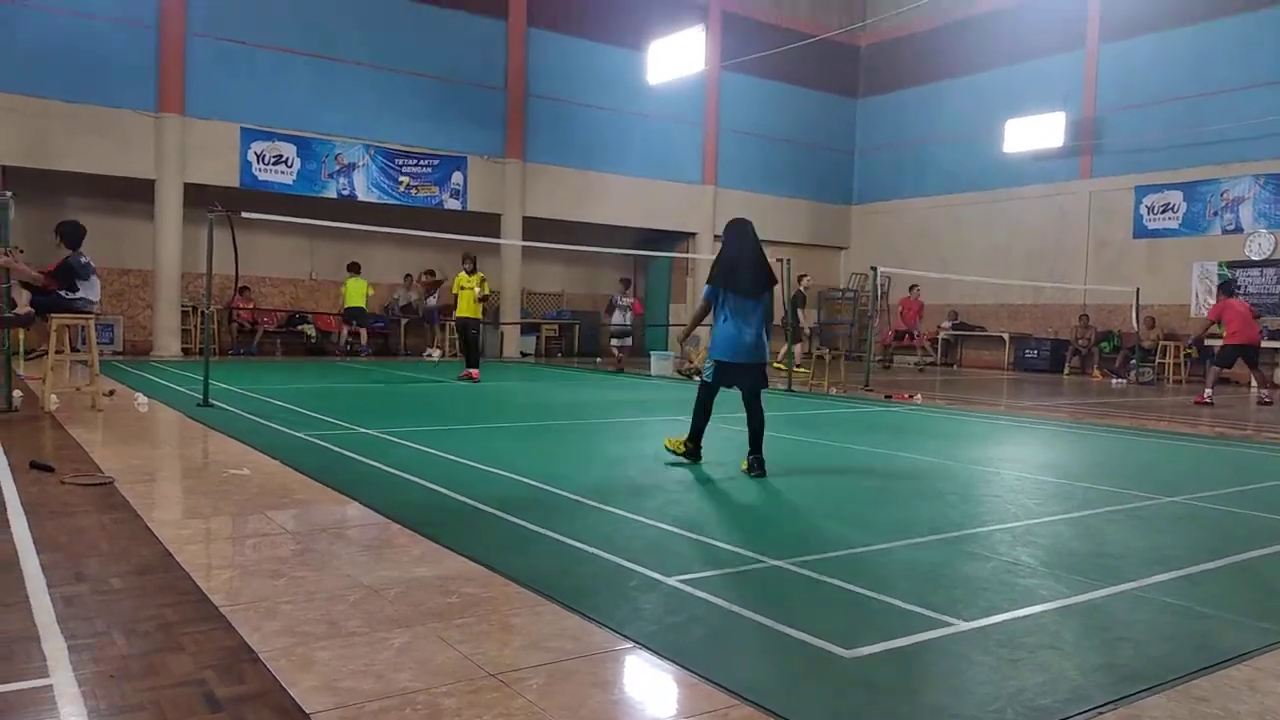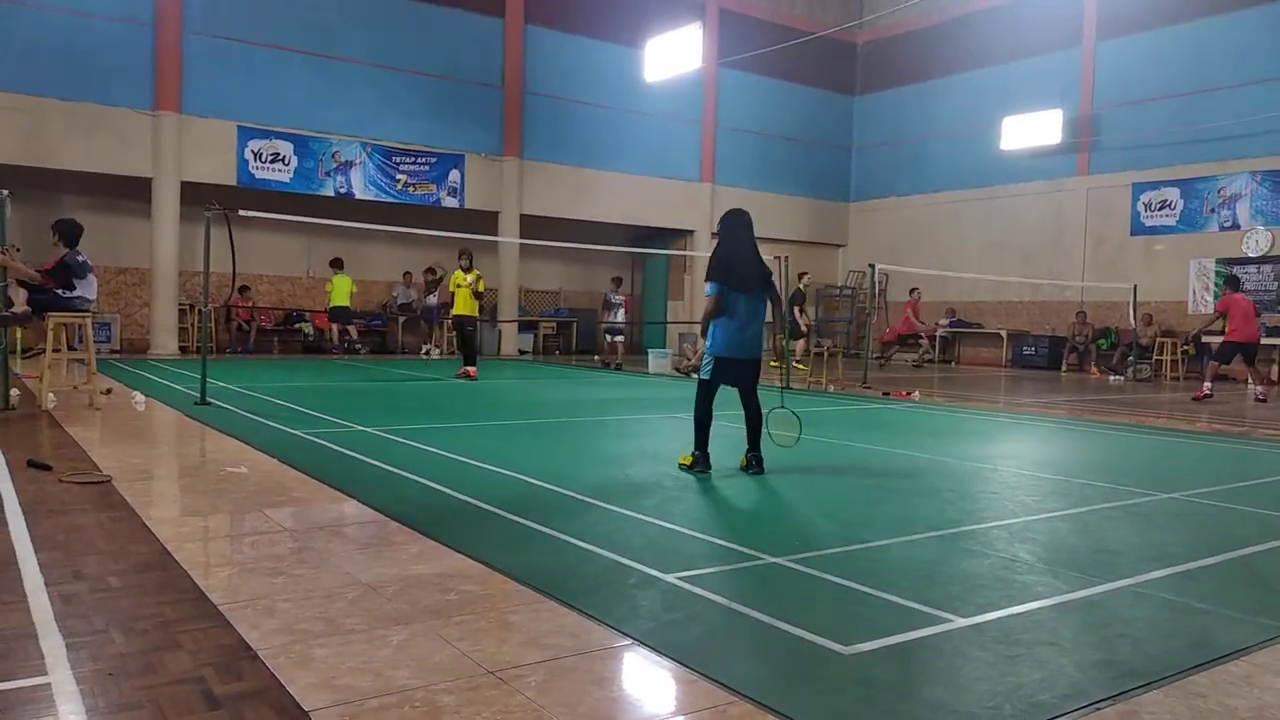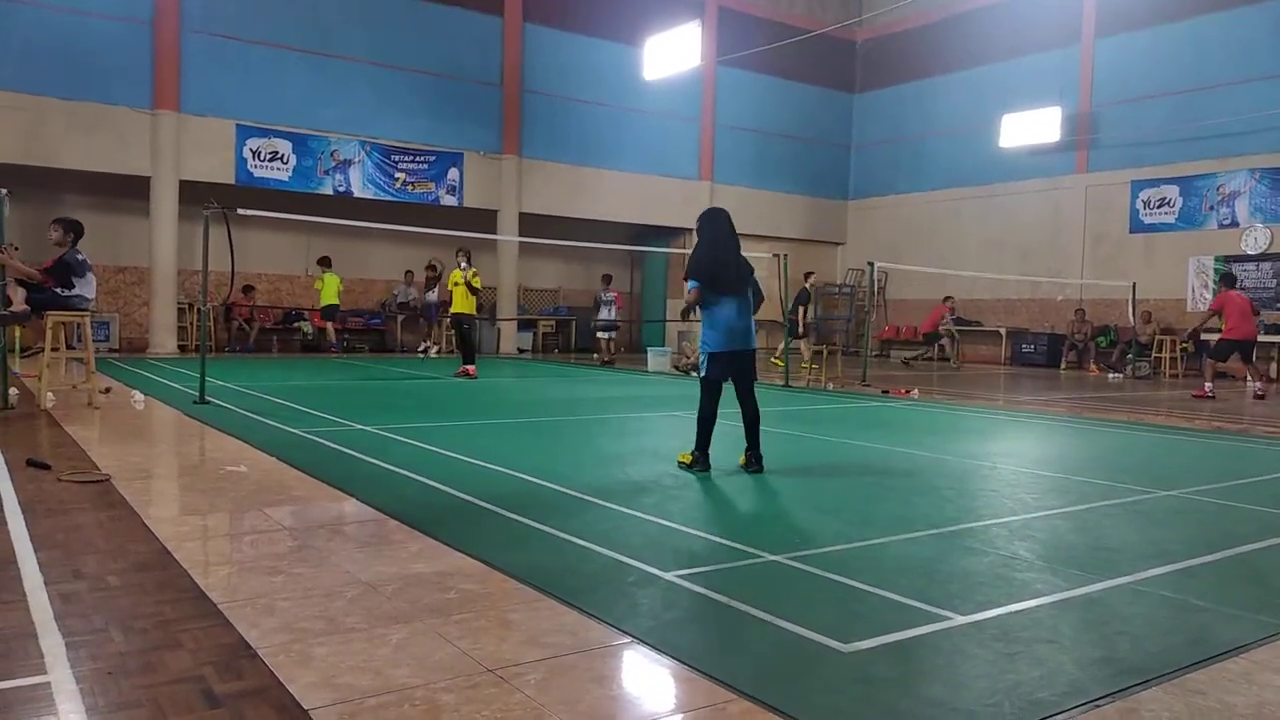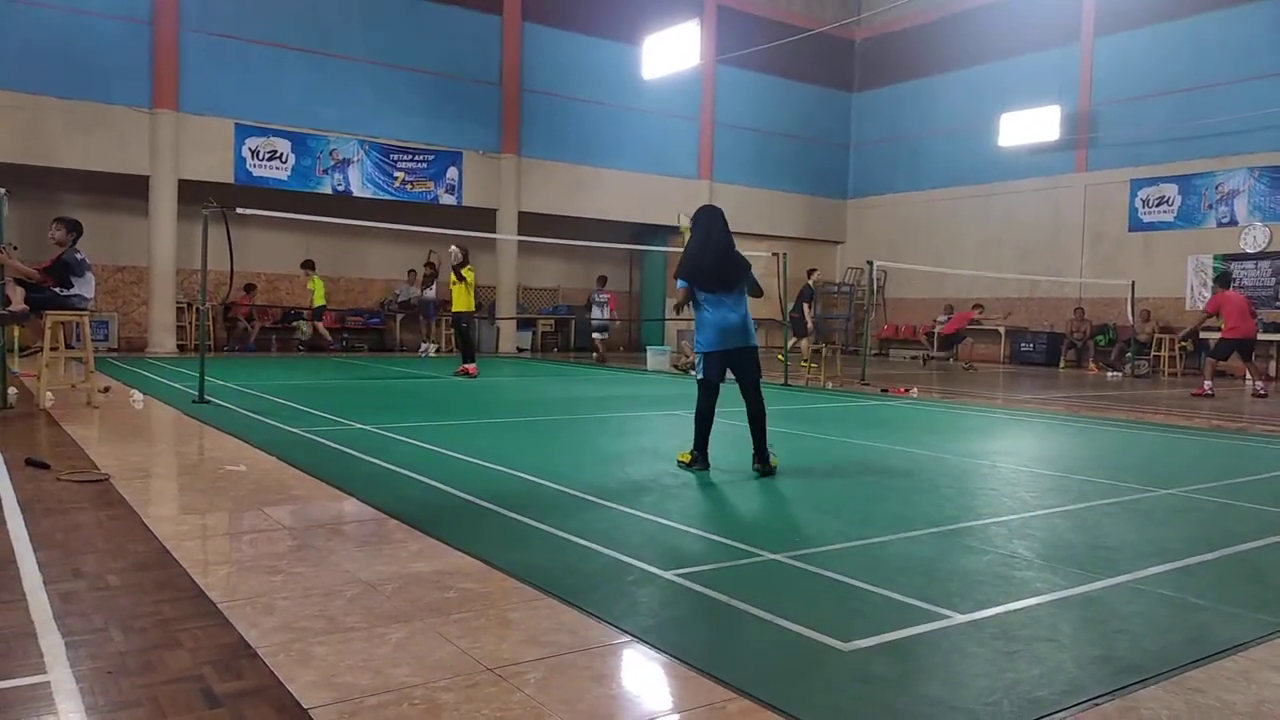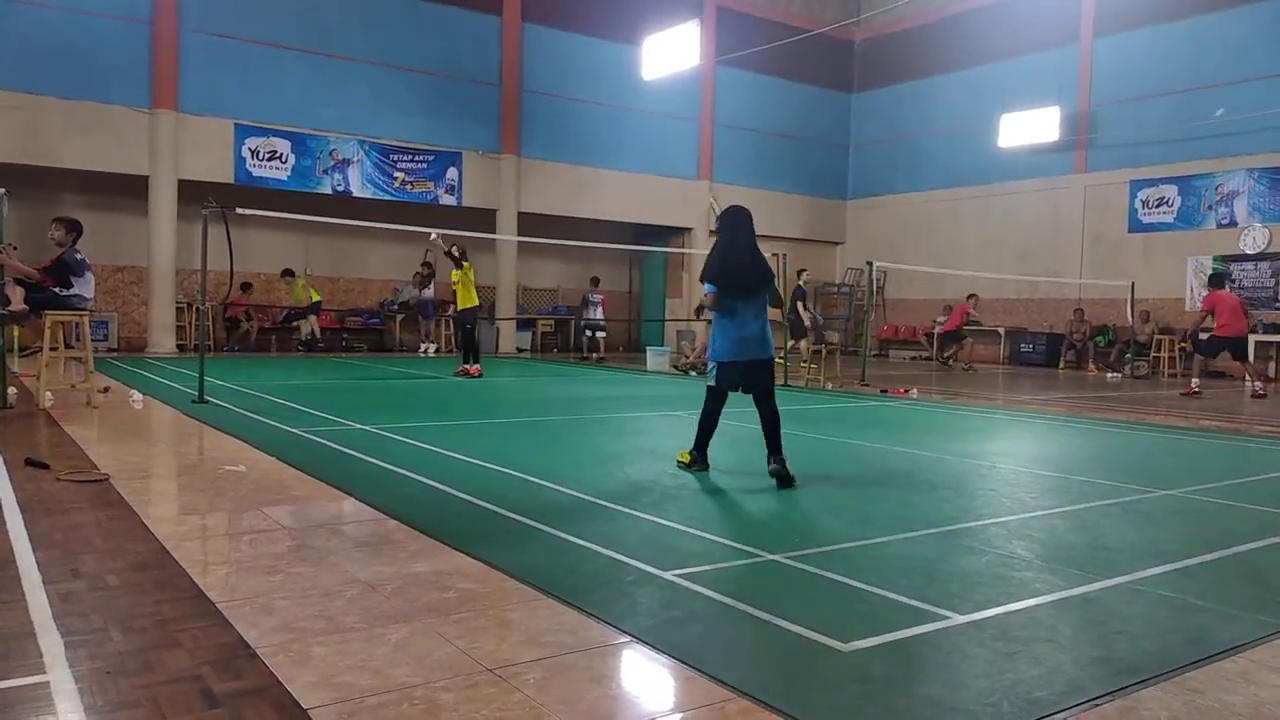
dt=0.3s
person 1, frame 1
left shoulder: (722, 269)
right shoulder: (762, 274)
left elbow: (704, 307)
right elbow: (768, 314)
left wrist: (686, 332)
right wrist: (766, 344)
left hip: (724, 345)
right hip: (754, 347)
left knee: (706, 393)
right knee: (752, 400)
left ankle: (692, 447)
right ankle: (755, 458)
person 1, frame 2
left shoulder: (721, 261)
right shoulder: (759, 266)
left elbow: (714, 304)
right elbow: (776, 302)
left wrist: (704, 322)
left hip: (722, 343)
right hip: (752, 343)
left knee: (704, 396)
right knee: (750, 398)
left ankle: (700, 456)
right ankle: (754, 457)
person 1, frame 3
left shoulder: (701, 259)
right shoulder: (740, 262)
left elbow: (695, 297)
right elbow: (758, 297)
left wrist: (686, 307)
left hip: (716, 338)
right hip: (744, 338)
left knee: (709, 396)
right knee: (747, 396)
left ankle: (700, 455)
right ankle: (753, 455)
person 1, frame 4
left shoulder: (692, 259)
right shoulder: (736, 259)
left elbow: (682, 298)
right elbow: (757, 292)
left wrist: (678, 306)
left hip: (710, 336)
right hip: (742, 334)
left knee: (707, 396)
right knee: (753, 394)
left ankle: (699, 454)
right ankle: (760, 455)
person 1, frame 5
left shoulder: (719, 261)
right shoulder: (759, 262)
left elbow: (712, 302)
right elbow: (777, 303)
left wrist: (703, 302)
left hip: (727, 344)
right hip: (759, 344)
left knee: (715, 400)
right knee: (767, 403)
left ankle: (698, 455)
right ankle: (776, 461)
